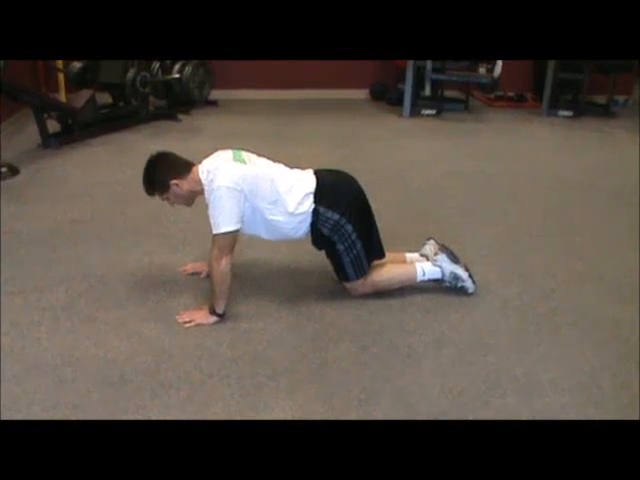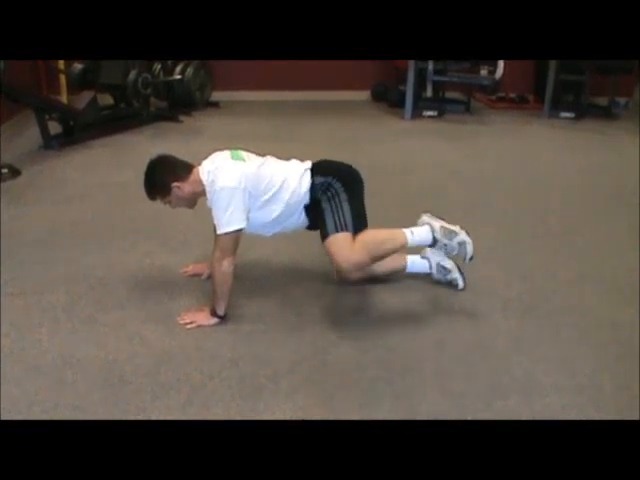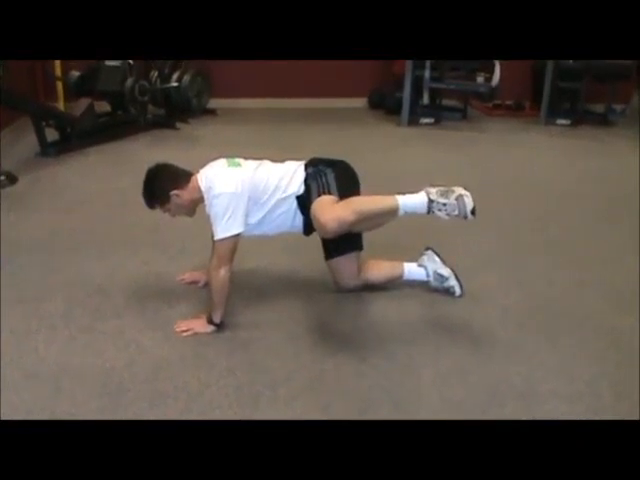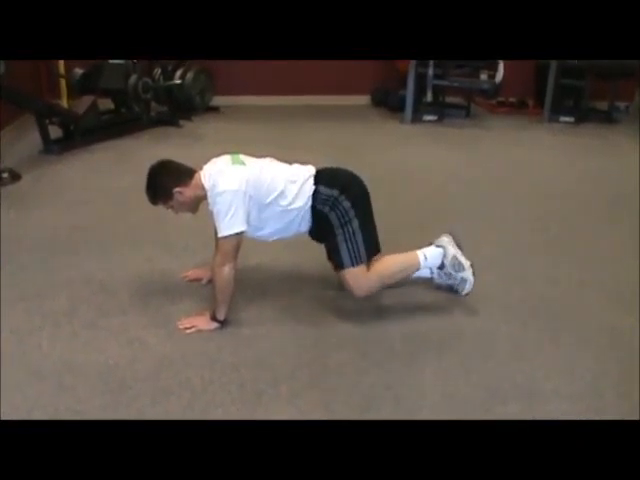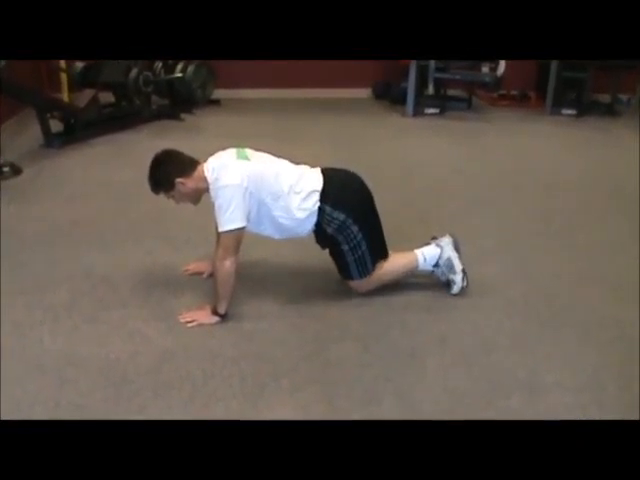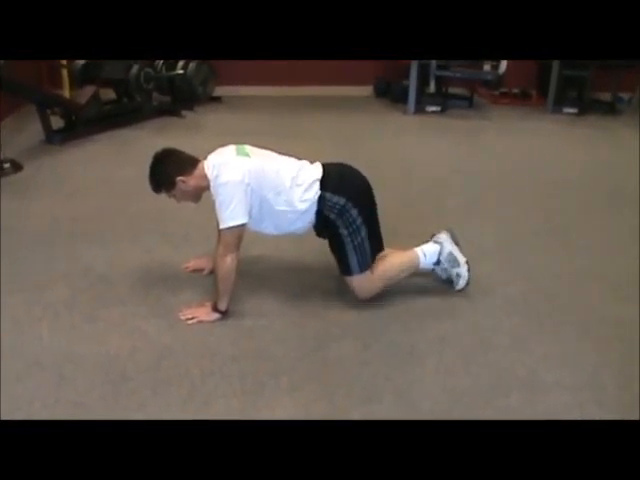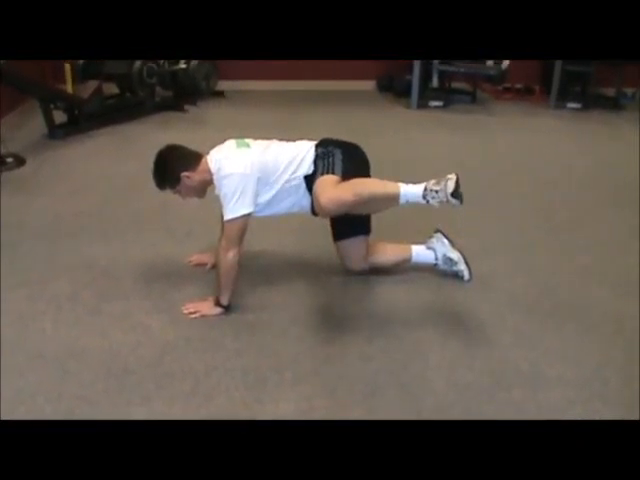
dt=0.7s
person 1, frame 1
left shoulder: (220, 186)
right shoulder: (215, 166)
left elbow: (223, 255)
left wrist: (215, 311)
right wrist: (211, 264)
left hip: (331, 208)
right hip: (327, 191)
left knee: (359, 284)
right knee: (356, 266)
left ankle: (436, 269)
right ankle: (426, 255)
person 1, frame 2
left shoulder: (223, 185)
right shoulder: (213, 168)
left elbow: (226, 256)
right elbow: (224, 240)
left wrist: (216, 312)
right wrist: (212, 265)
left hip: (327, 185)
right hip: (318, 186)
left knee: (346, 260)
right knee: (352, 263)
left ankle: (427, 233)
right ankle: (430, 262)
person 1, frame 3
left shoulder: (221, 192)
right shoulder: (210, 178)
left elbow: (224, 263)
left wrist: (213, 320)
right wrist: (209, 273)
left hip: (323, 177)
right hip: (313, 188)
left knee: (331, 224)
right knee: (348, 280)
left ankle: (425, 200)
right ankle: (426, 269)
person 1, frame 4
left shoulder: (224, 190)
right shoulder: (214, 172)
left elbow: (227, 260)
right elbow: (224, 242)
left wrist: (217, 317)
right wrist: (213, 270)
left hip: (334, 198)
right hip: (324, 194)
left knee: (360, 286)
right knee: (355, 271)
left ankle: (437, 255)
right ankle: (432, 267)
person 1, frame 5
left shoulder: (226, 184)
right shoulder: (220, 164)
left elbow: (229, 255)
right elbow: (225, 236)
left wrist: (218, 311)
right wrist: (214, 263)
left hip: (337, 207)
right hip: (331, 189)
left knee: (363, 281)
right knee: (363, 265)
left ankle: (435, 254)
right ankle: (434, 254)
person 1, frame 6
left shoulder: (227, 181)
right shoulder: (219, 162)
left elbow: (230, 252)
left wrist: (218, 308)
right wrist: (214, 259)
left hip: (337, 197)
right hip: (328, 187)
left knee: (365, 286)
right knee: (362, 264)
left ankle: (436, 251)
right ankle: (436, 253)
person 1, frame 7
left shoulder: (232, 173)
right shoulder: (220, 158)
left elbow: (232, 246)
left wrist: (220, 302)
right wrist: (218, 254)
left hip: (333, 157)
right hip: (324, 165)
left knee: (328, 202)
right knee: (356, 262)
left ankle: (424, 191)
right ankle: (434, 252)
